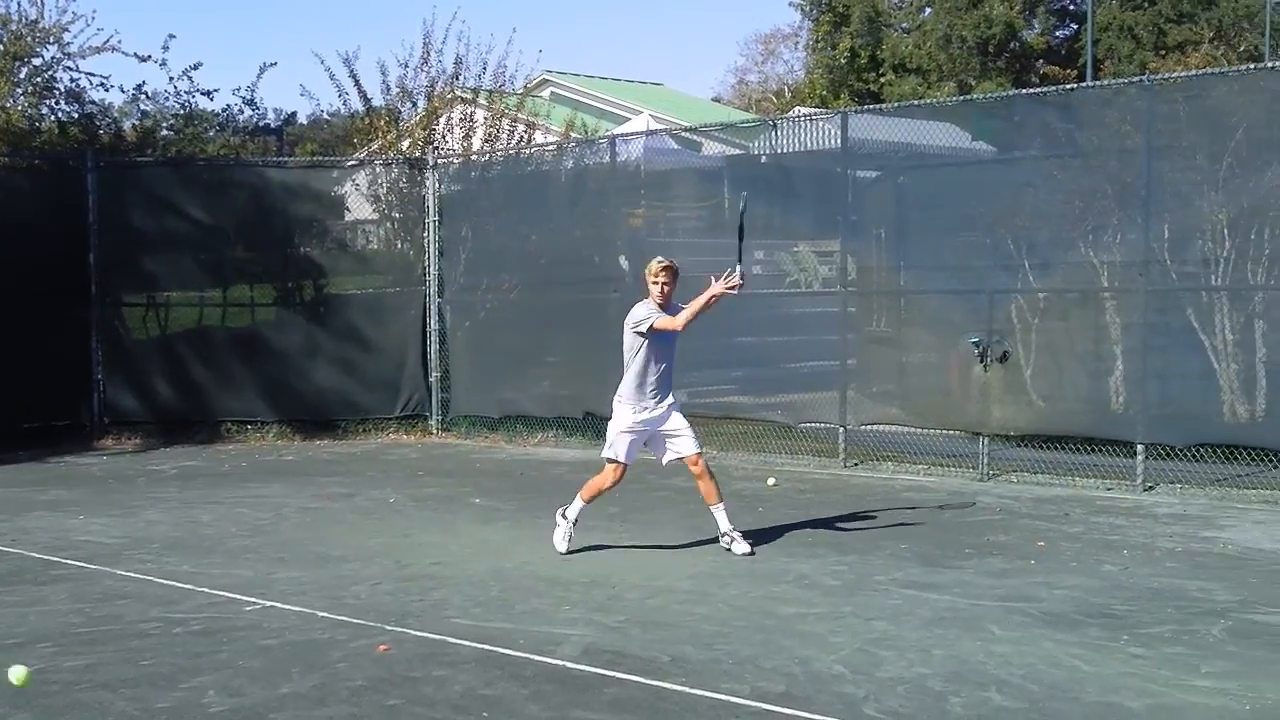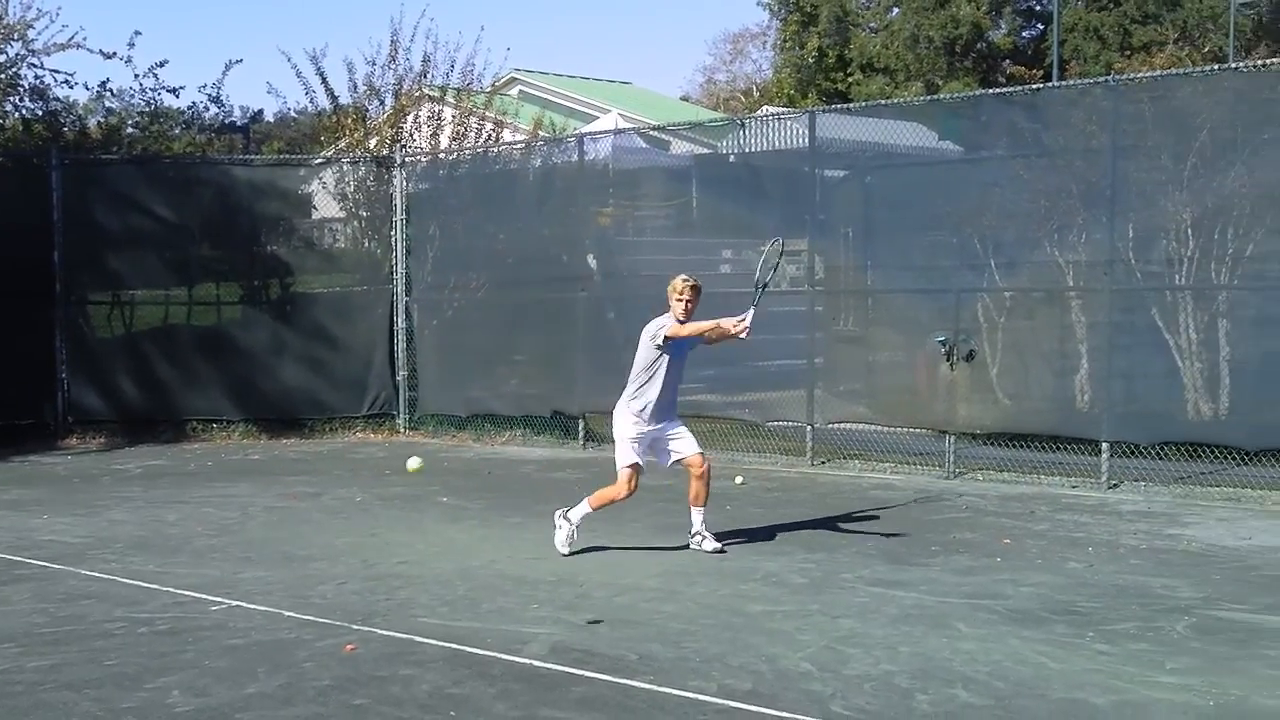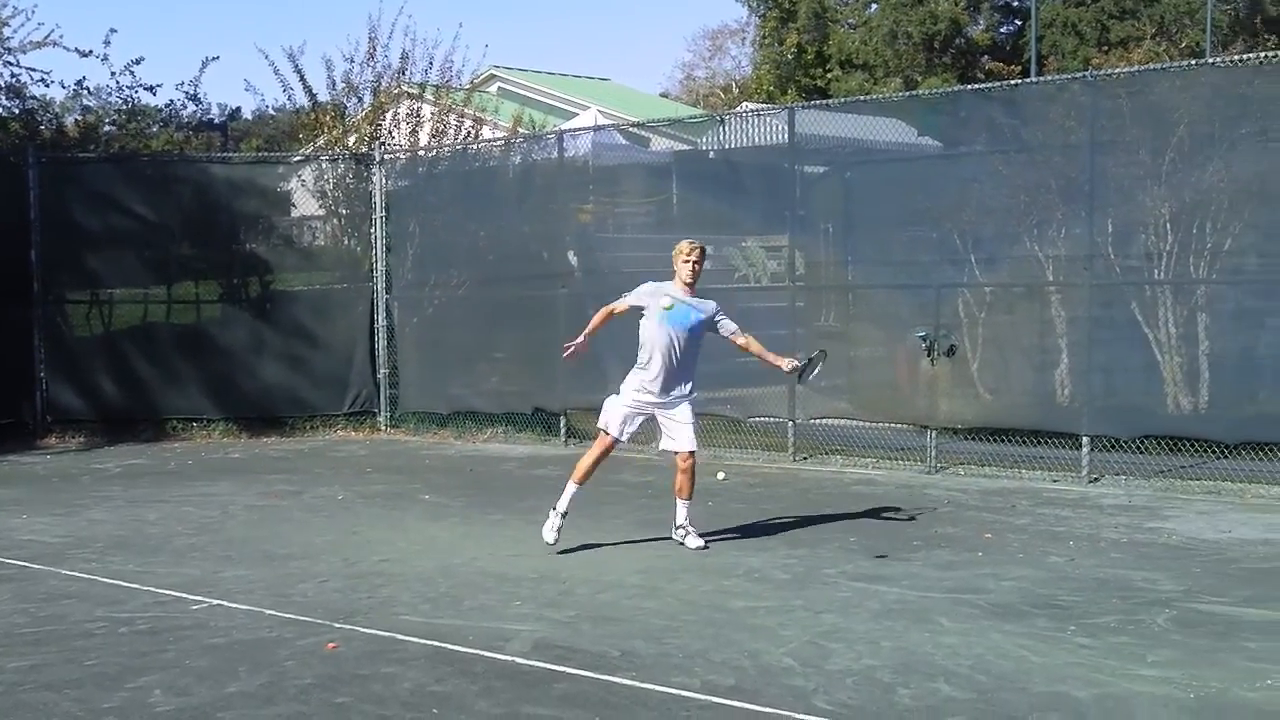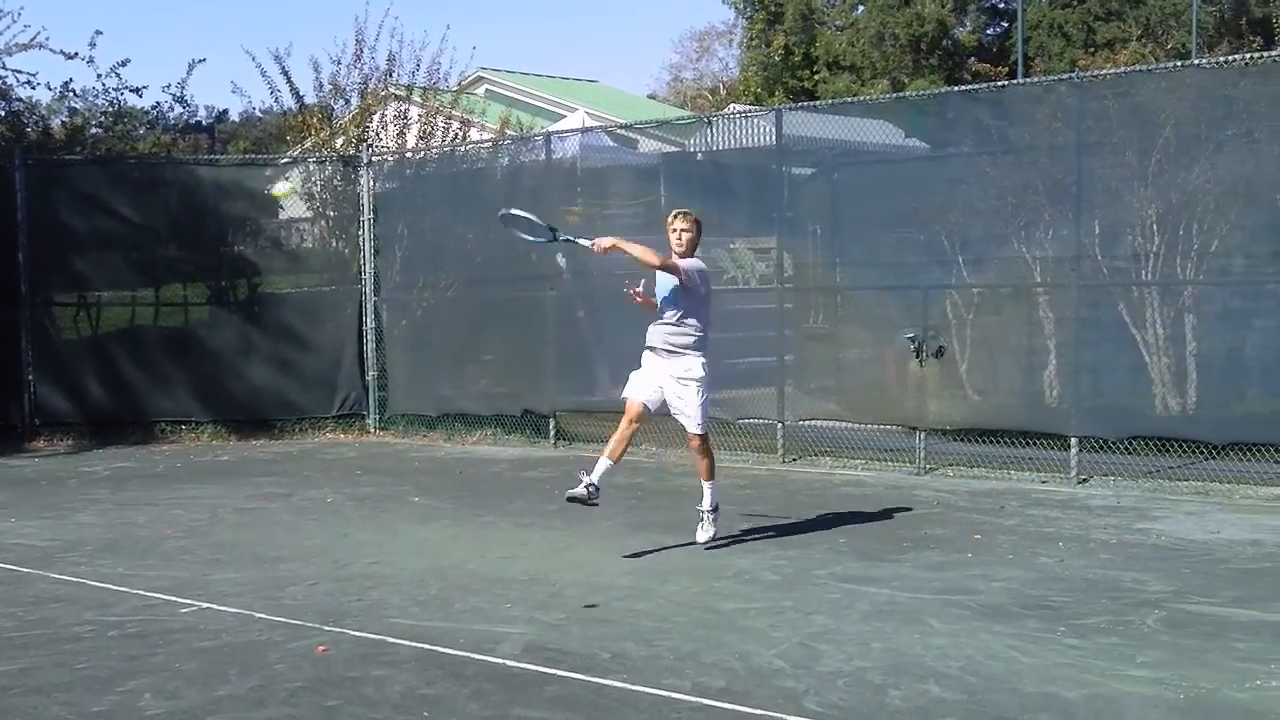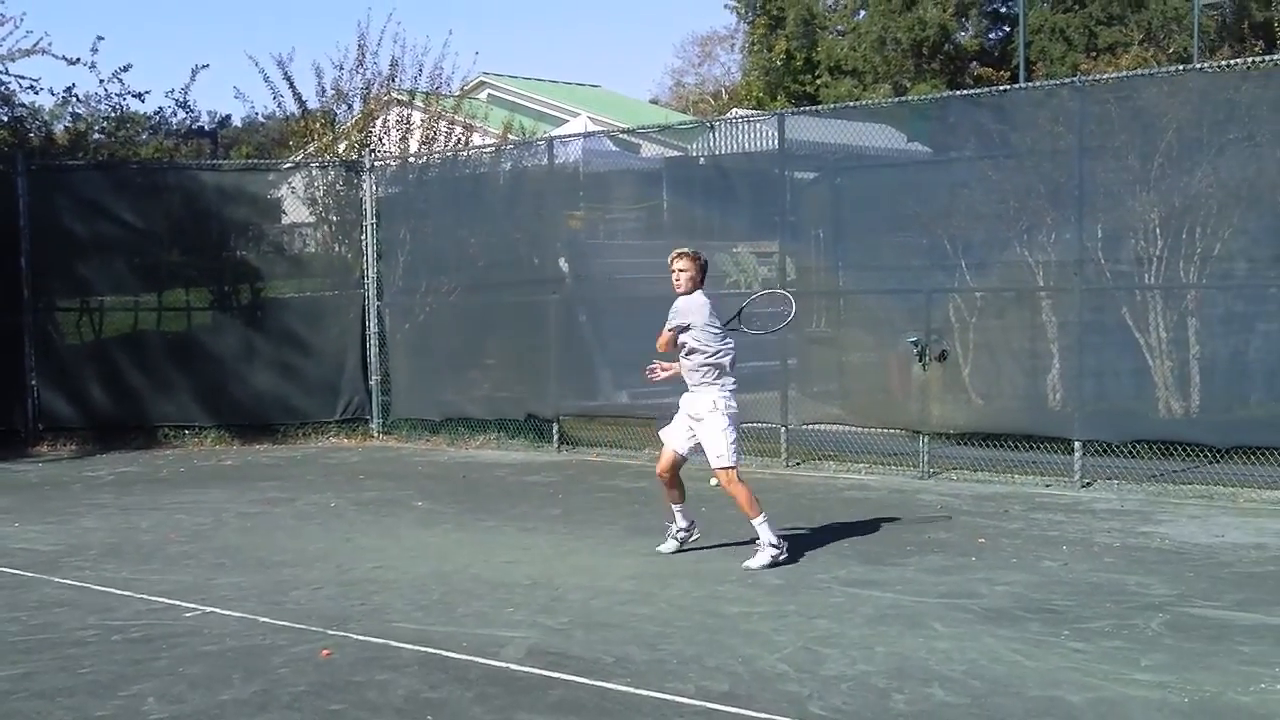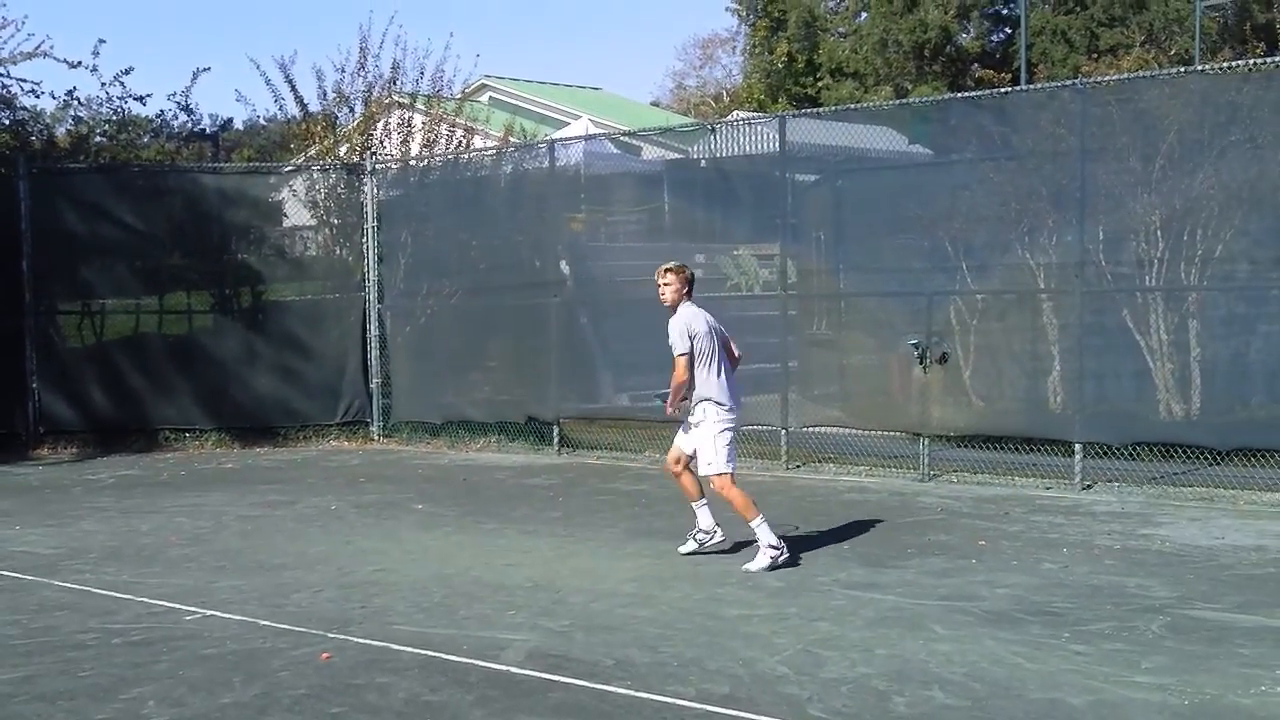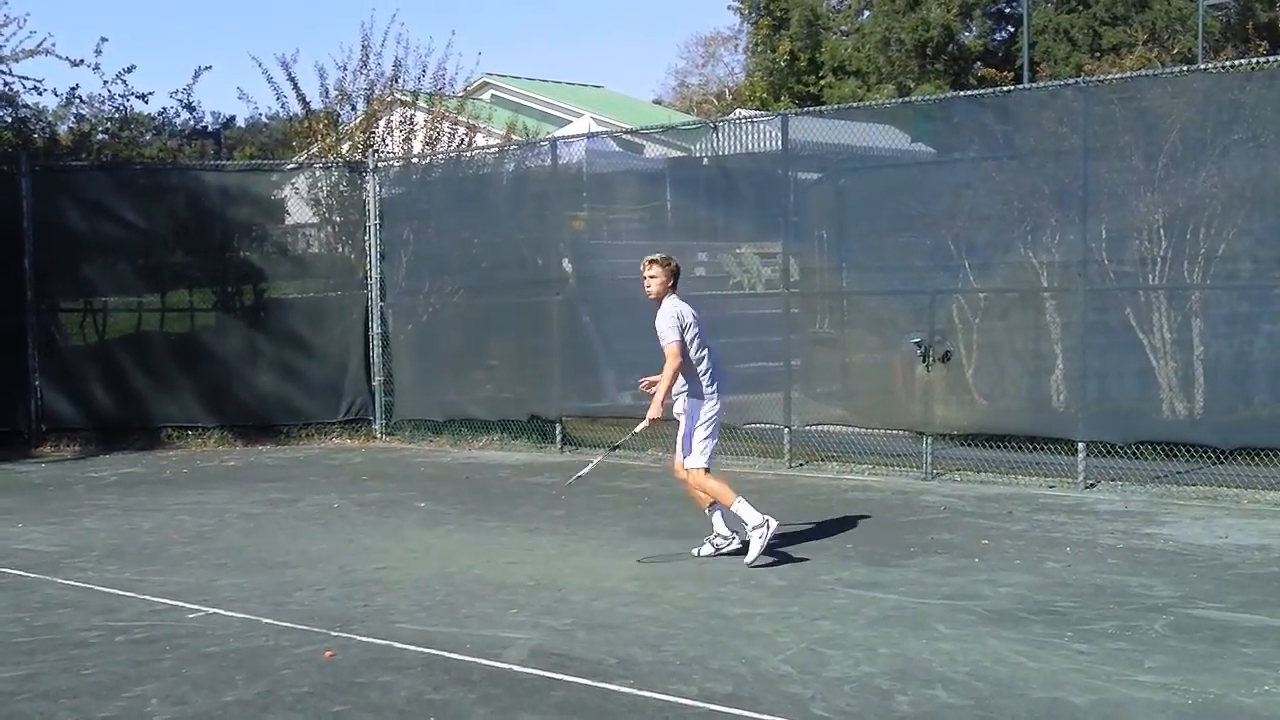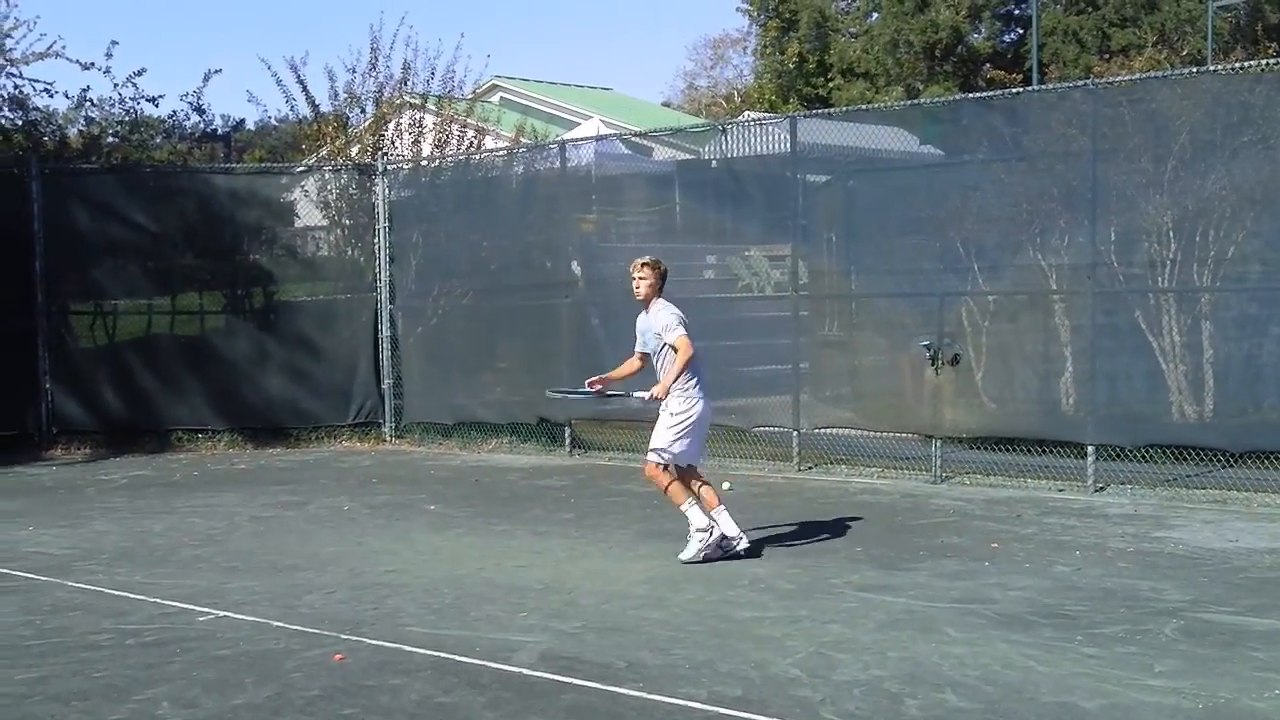
dt=0.2s
person 1, frame 1
left shoulder: (671, 310)
right shoulder: (641, 314)
left elbow: (691, 310)
right elbow: (679, 323)
left wrist: (719, 290)
right wrist: (710, 293)
left hip: (665, 409)
right hip: (632, 409)
left knee: (699, 465)
right knee: (612, 476)
left ankle: (725, 530)
right ankle: (567, 517)
person 1, frame 2
left shoulder: (688, 332)
right shoulder: (663, 326)
left elbow: (705, 336)
right elbow: (682, 331)
left wrist: (729, 331)
right wrist: (720, 323)
left hip: (666, 419)
right hip: (633, 417)
left knee: (700, 467)
right knee: (625, 487)
left ankle: (696, 531)
right ankle: (568, 519)
person 1, frame 3
left shoulder: (709, 309)
right shoulder: (653, 291)
left elbow: (740, 338)
right elbow: (610, 310)
left wrist: (777, 360)
right wrist: (584, 336)
left hip: (677, 395)
right hip: (639, 388)
left knee: (686, 461)
right knee: (603, 446)
left ankle: (681, 524)
right ankle: (560, 510)
person 1, frame 4
left shoulder: (696, 269)
right shoulder: (662, 274)
left elbow: (659, 260)
left wrist: (617, 243)
right wrist: (645, 299)
left hip: (685, 365)
right hip: (654, 360)
left knee: (697, 440)
right knee: (631, 418)
left ankle: (708, 510)
right ankle: (591, 484)
person 1, frame 5
left shoulder: (687, 304)
right shoulder: (696, 305)
left elbow: (663, 346)
left wrist: (673, 364)
right wrist: (675, 368)
left hip: (715, 400)
right hip: (695, 402)
left knee: (727, 477)
right knee: (665, 469)
left ankle: (771, 543)
right ankle: (683, 526)
person 1, frame 6
left shoulder: (680, 322)
right shoulder: (704, 317)
left elbow: (682, 374)
right elbow: (736, 356)
left wrist: (673, 400)
left hip: (712, 409)
right hip: (707, 407)
left knee: (723, 482)
right knee: (676, 462)
left ankle: (771, 545)
right ankle: (707, 528)
person 1, frame 7
left shoulder: (666, 314)
right shoulder: (682, 310)
left elbow: (674, 361)
left wrist: (659, 400)
right wrist: (662, 380)
left hip: (697, 402)
right hip: (701, 399)
left knee: (696, 475)
right knee: (681, 469)
left ankle: (759, 522)
right ankle: (722, 535)
person 1, frame 8
left shoulder: (666, 314)
right shoulder: (643, 319)
left elbow: (687, 350)
right elbow: (637, 361)
left wrist: (666, 384)
right wrist: (606, 379)
left hip: (684, 403)
right hip: (690, 405)
left knee: (655, 467)
right knee: (686, 473)
left ankle: (702, 527)
right ankle: (729, 534)
